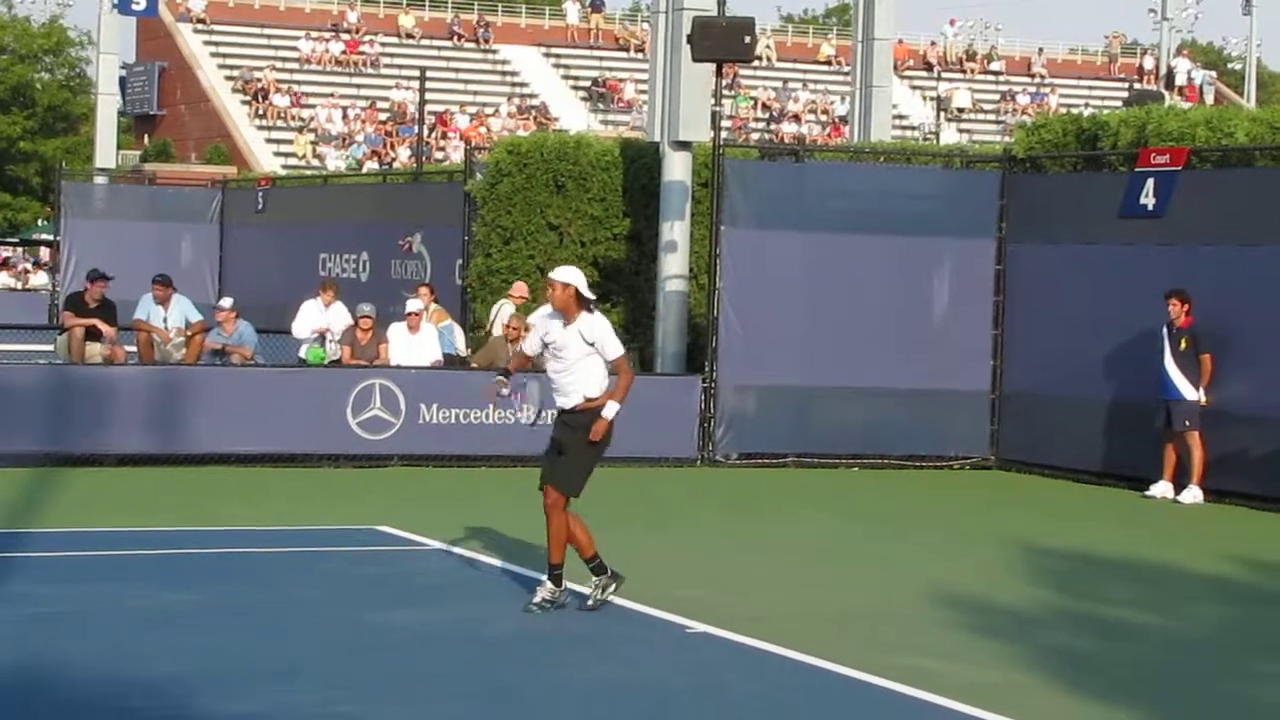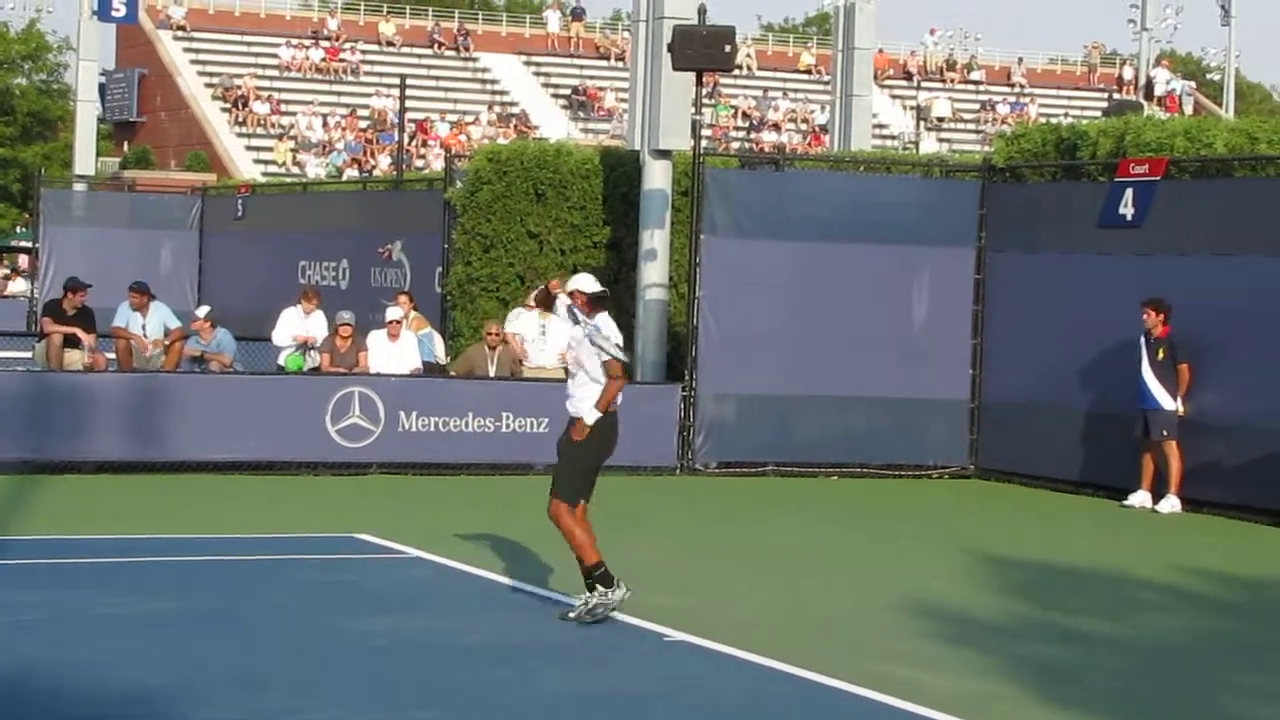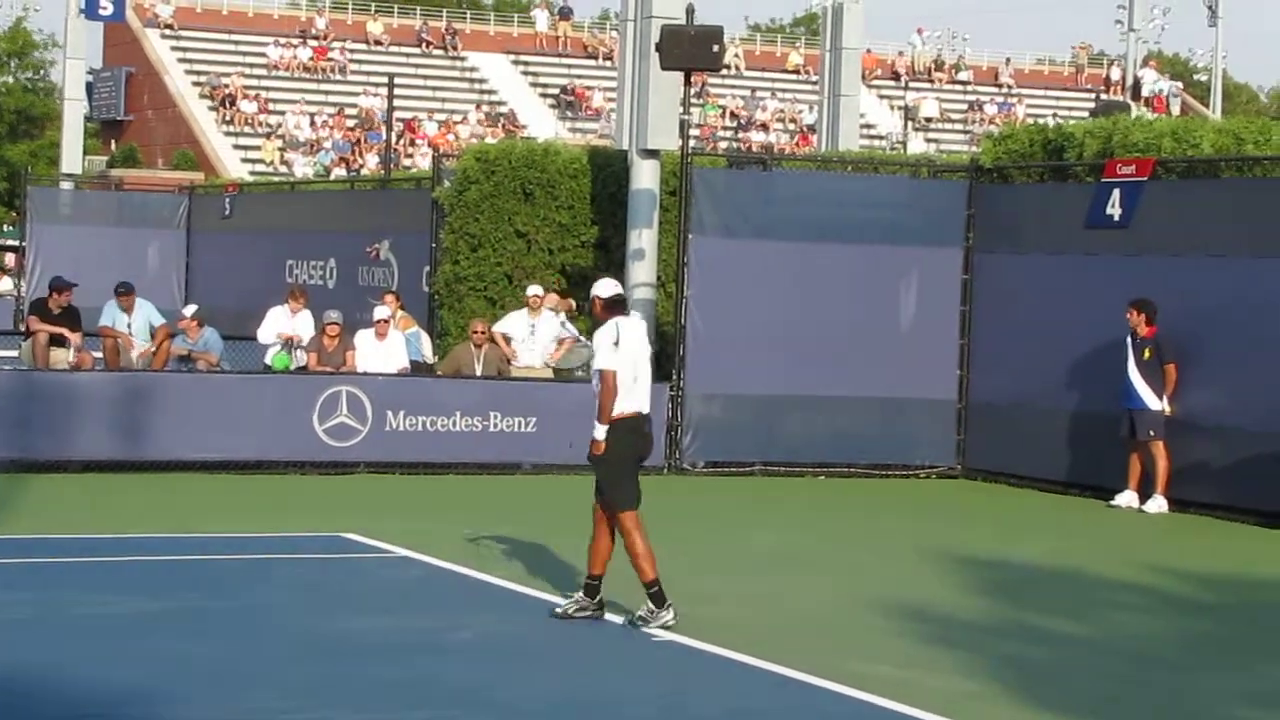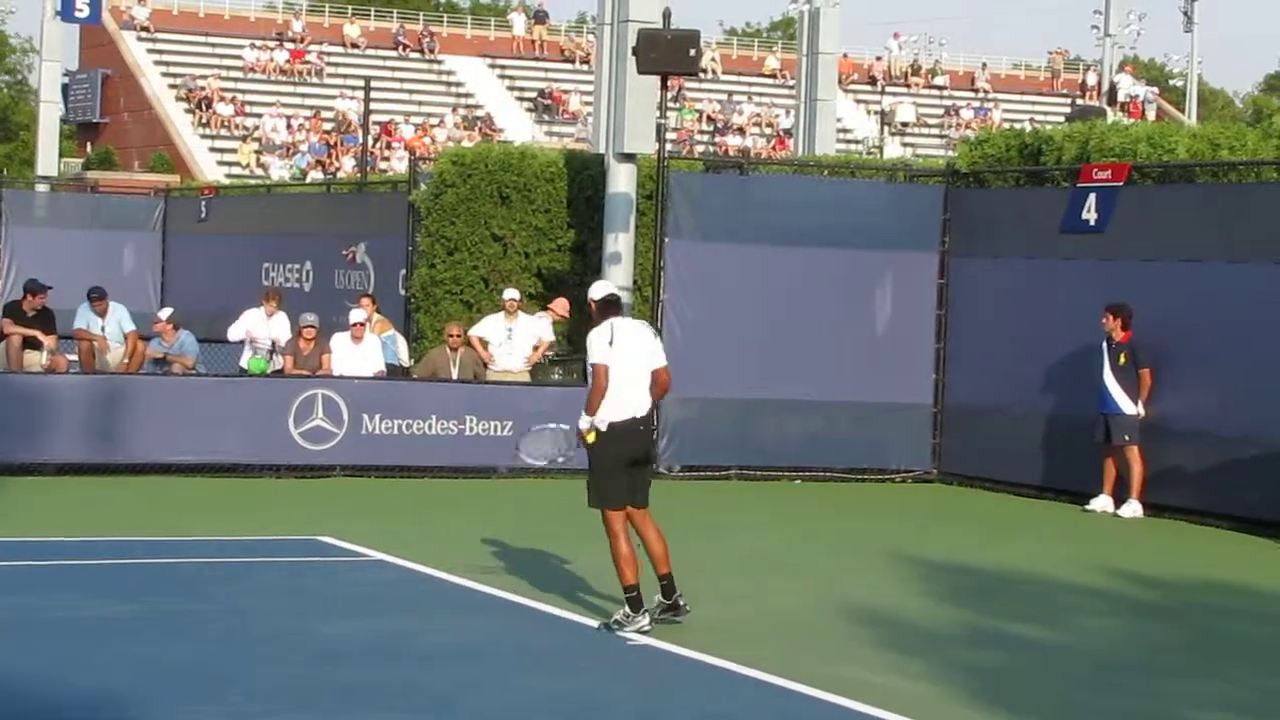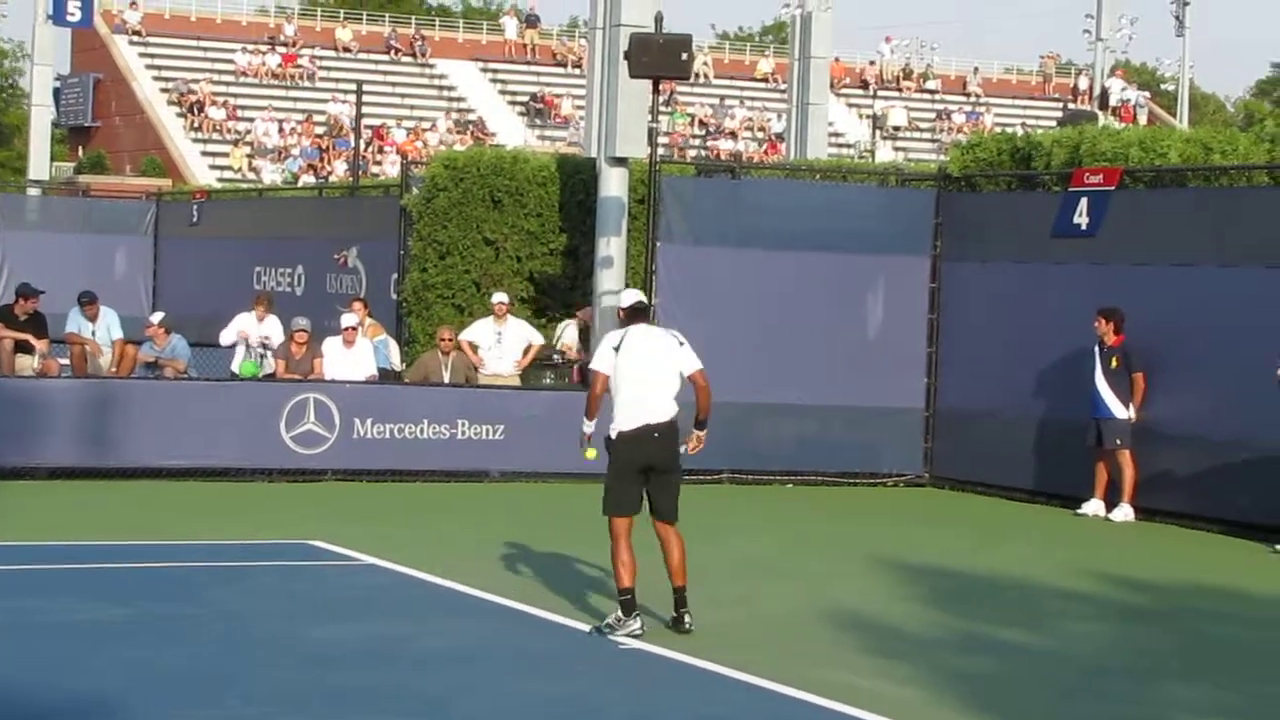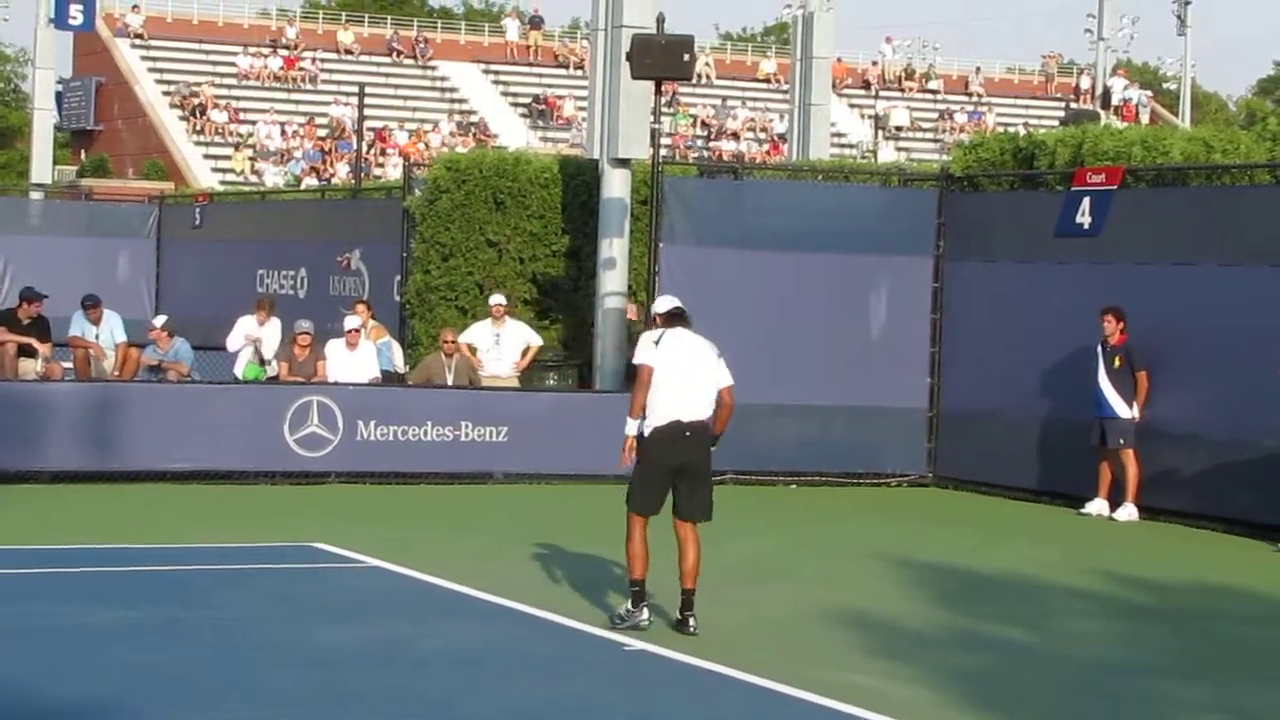
dt=0.4s
person 1, frame 1
left shoulder: (595, 327)
right shoulder: (548, 323)
left elbow: (626, 372)
right elbow: (524, 355)
left wrist: (608, 415)
right wrist: (505, 376)
left hip: (589, 423)
right hip: (565, 421)
left knee: (553, 501)
right knee: (558, 505)
left ankle: (554, 586)
right ankle: (603, 576)
person 1, frame 2
left shoulder: (602, 328)
right shoulder: (588, 322)
left elbow: (617, 379)
left wrist: (589, 419)
left hip: (593, 428)
right hip: (583, 427)
left knee: (560, 511)
right knee: (573, 512)
left ankle: (607, 585)
right ankle: (596, 592)
person 1, frame 3
left shoulder: (605, 334)
right shoulder: (637, 323)
left elbow: (609, 388)
left wrist: (599, 435)
left hip: (619, 431)
right hip: (640, 426)
left knee: (627, 522)
right knee: (603, 514)
left ankle: (659, 605)
right ankle: (590, 596)
person 1, frame 4
left shoulder: (600, 334)
right shoulder: (644, 330)
left elbow: (600, 383)
right elbow: (664, 381)
left wrist: (586, 420)
left hip: (611, 434)
right hip: (642, 430)
left knee: (616, 525)
right knee: (640, 515)
left ankle: (635, 611)
right ankle: (671, 597)
person 1, frame 5
left shoulder: (614, 340)
right shoulder: (673, 339)
left elbow: (597, 389)
right elbow: (703, 385)
left wrist: (588, 425)
right wrist: (700, 428)
left hip: (628, 440)
right hip: (666, 437)
left knee: (620, 529)
right knee: (667, 527)
left ankle: (628, 613)
right ankle: (681, 611)
person 1, frame 6
left shoulder: (653, 339)
right shoulder: (709, 347)
left elbow: (642, 383)
right elbow: (727, 403)
left wrist: (631, 430)
right wrist: (710, 441)
left hip: (661, 438)
right hip: (698, 438)
left knee: (637, 520)
right knee: (687, 527)
left ankle: (637, 605)
right ankle: (687, 613)
person 2, frame 1
left shoulder: (1193, 331)
right shoulder: (1167, 330)
left elbow: (1206, 362)
left wrist: (1200, 390)
right wrist: (1167, 385)
left hip: (1187, 395)
right hip: (1169, 394)
left knee: (1192, 438)
right knee: (1169, 438)
left ankle: (1195, 488)
right ankle: (1166, 484)
person 2, frame 2
left shoulder: (1170, 341)
right shoulder: (1144, 339)
left elbow: (1184, 372)
left wrist: (1178, 399)
right wrist: (1145, 395)
left hip: (1164, 405)
right hip: (1147, 404)
left knee: (1169, 448)
right knee: (1147, 448)
left ankle: (1172, 498)
right ankle: (1144, 493)
person 2, frame 3
left shoulder: (1157, 340)
right shoulder: (1130, 339)
left elbow: (1171, 372)
left wrist: (1164, 399)
right wrist: (1131, 395)
left hip: (1151, 405)
right hip: (1133, 404)
left knee: (1156, 448)
right knee: (1134, 448)
left ankle: (1159, 498)
right ankle: (1131, 493)
person 2, frame 4
left shoulder: (1132, 346)
right shoulder: (1106, 344)
left elbow: (1145, 378)
left wrist: (1140, 405)
right wrist: (1106, 401)
left hip: (1125, 410)
right hip: (1107, 408)
left knee: (1131, 452)
right knee: (1109, 452)
left ankle: (1134, 503)
right ankle: (1106, 498)
person 2, frame 5
left shoulder: (1125, 349)
right shoulder: (1098, 348)
left elbow: (1139, 382)
left wrist: (1133, 410)
right wrist: (1098, 405)
left hip: (1117, 414)
right hip: (1099, 413)
left knee: (1123, 456)
right knee: (1100, 456)
left ankle: (1125, 507)
right ankle: (1097, 502)
person 2, frame 6
left shoulder: (1128, 349)
right shoulder: (1101, 348)
left elbow: (1143, 381)
left wrist: (1136, 409)
right wrist: (1101, 404)
left hip: (1121, 413)
right hip: (1103, 412)
left knee: (1126, 456)
right knee: (1104, 456)
left ankle: (1129, 506)
right ankle: (1101, 501)
